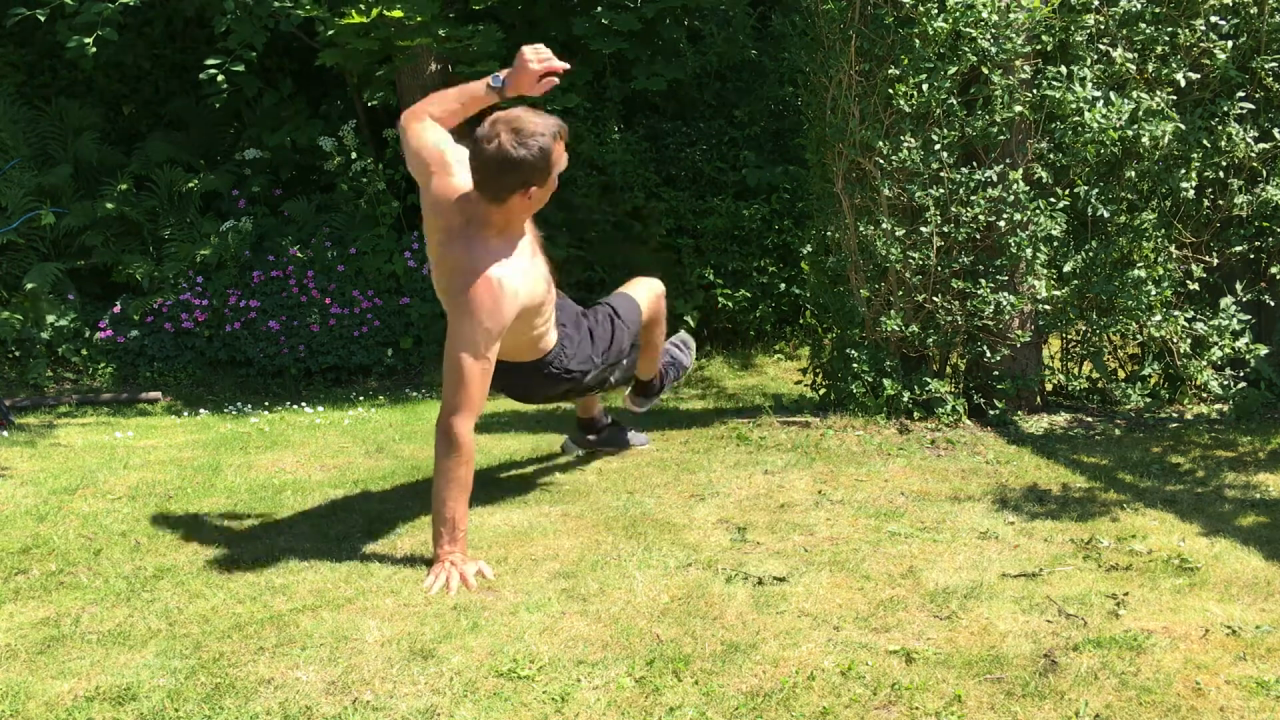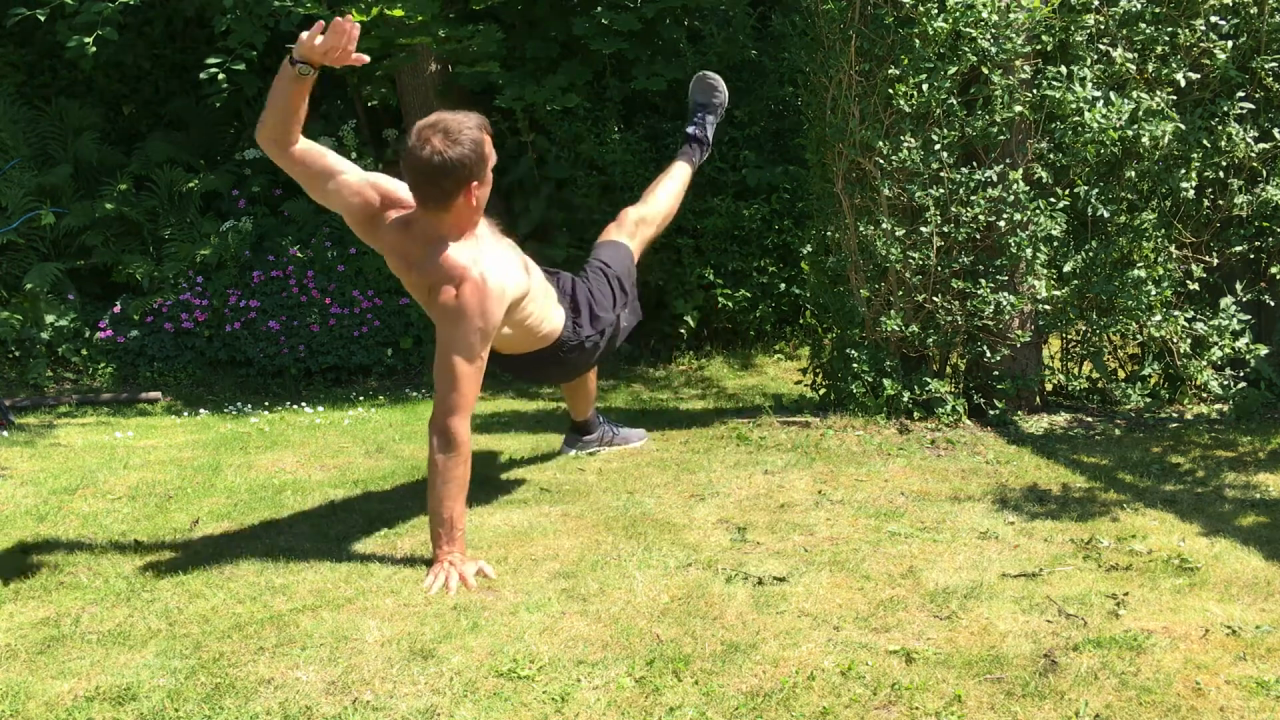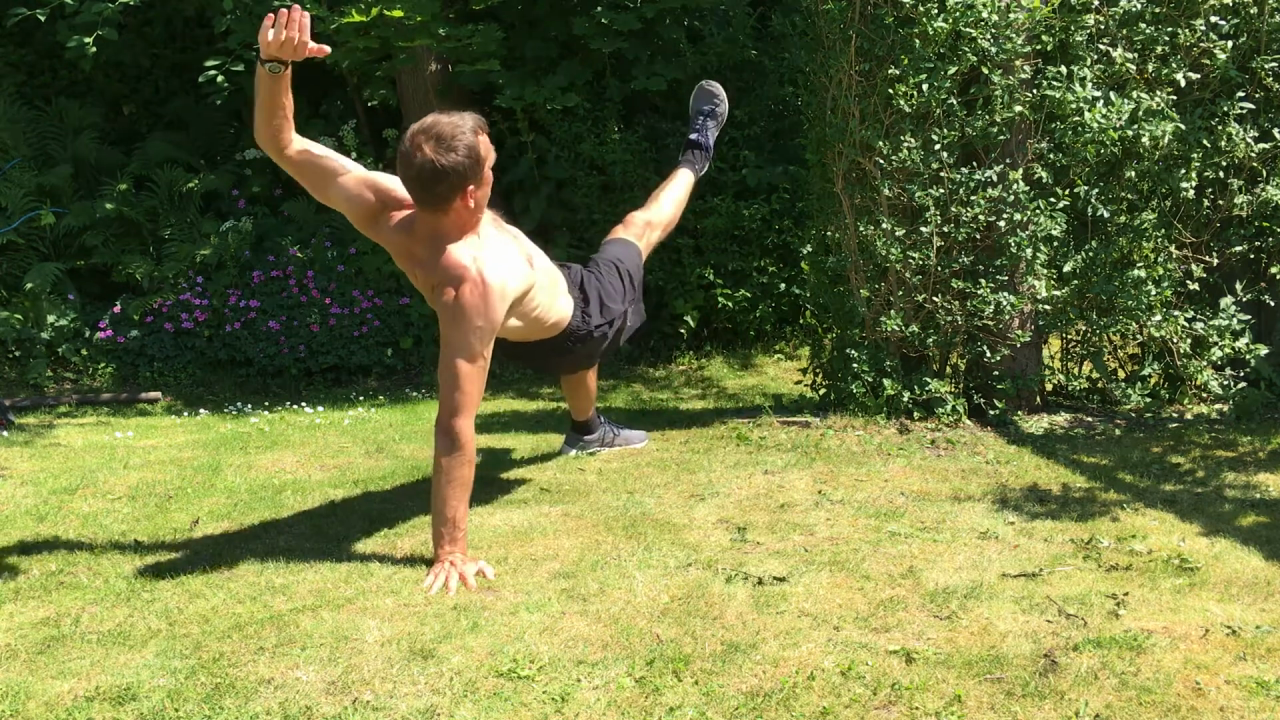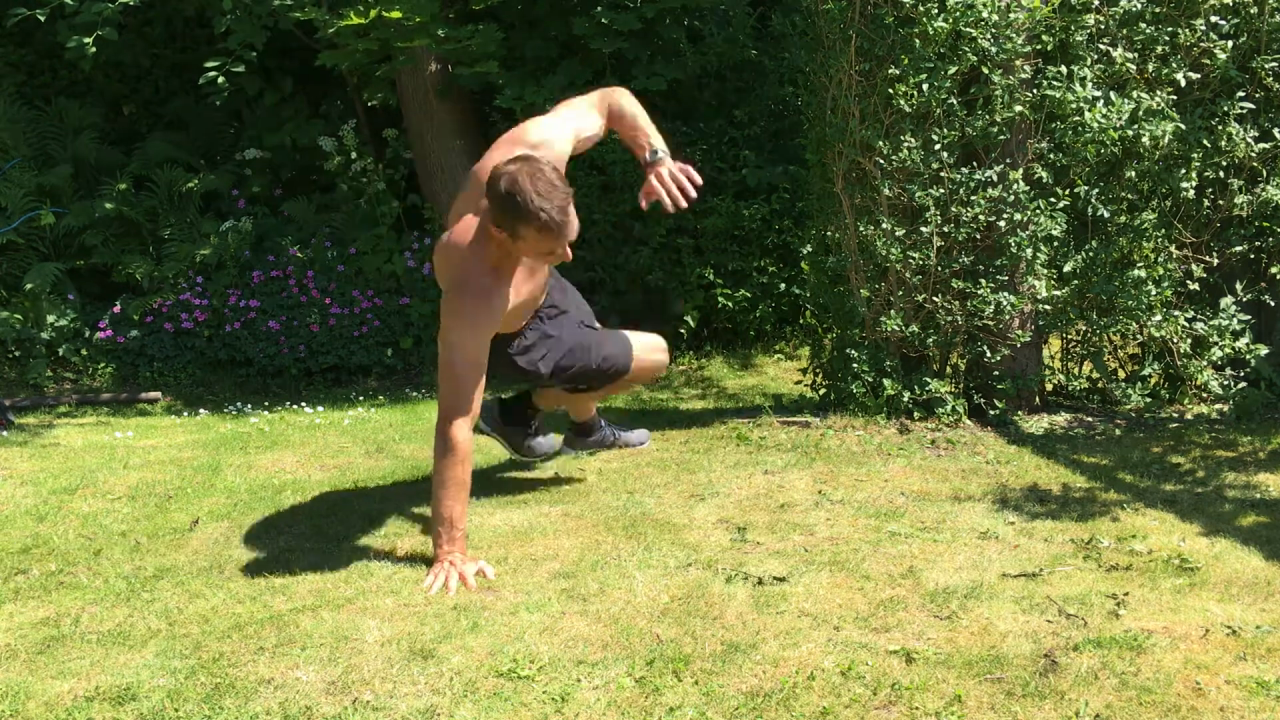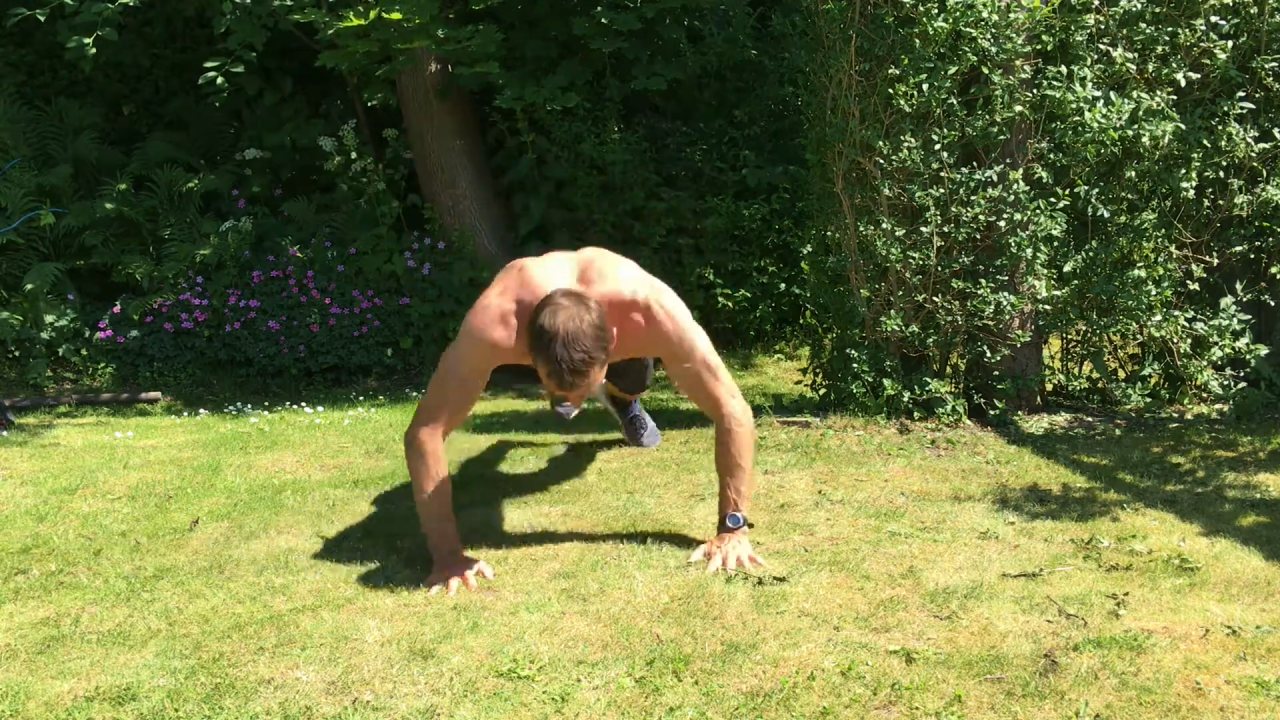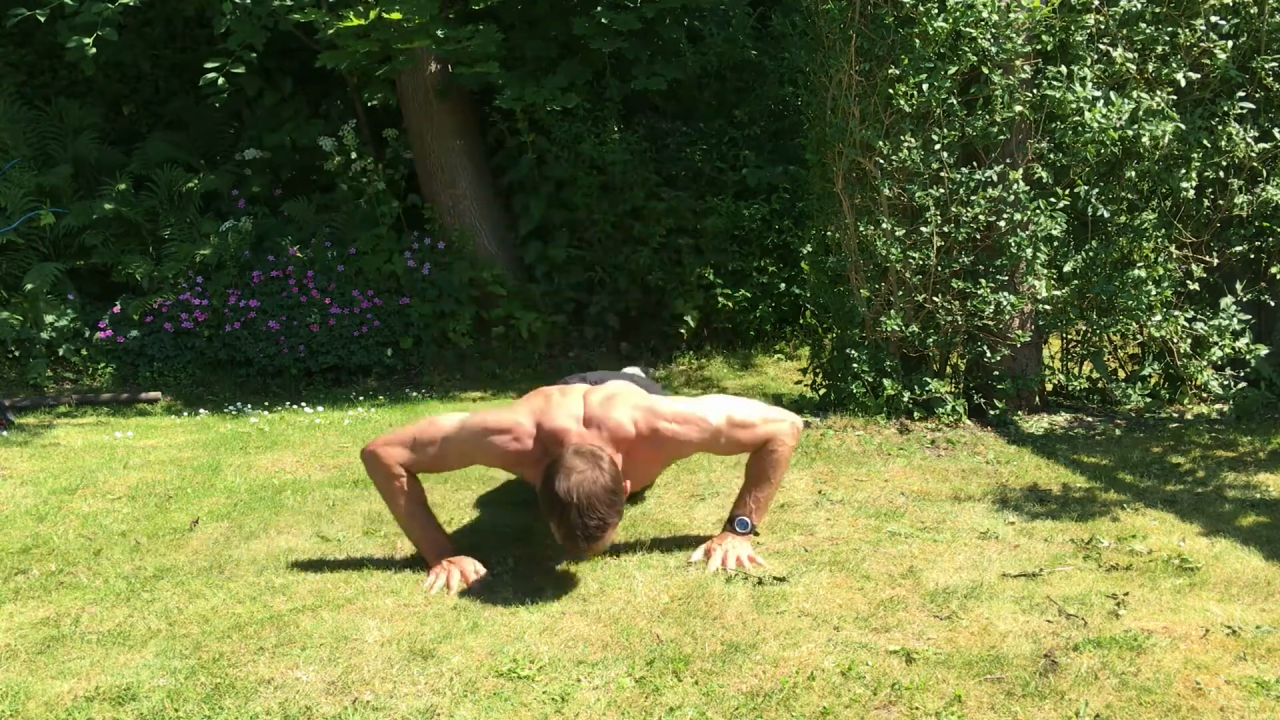
dt=0.4s
person 1, frame 1
left shoulder: (450, 176)
right shoulder: (489, 288)
left elbow: (416, 117)
right elbow: (456, 426)
left wrist: (502, 82)
right wrist: (450, 551)
left hip: (514, 327)
right hip: (541, 368)
left knee: (589, 320)
right knee: (649, 291)
left ankle: (594, 429)
right ankle: (648, 382)
person 1, frame 2
left shoulder: (382, 205)
right shoulder: (471, 287)
left elbow: (276, 140)
right elbow: (451, 427)
left wrist: (305, 61)
right wrist: (449, 552)
left hip: (516, 340)
right hip: (566, 335)
right knee: (632, 222)
left ankle: (586, 430)
right ankle: (694, 145)
person 1, frame 3
left shoulder: (386, 206)
right shoulder: (473, 286)
left elbow: (281, 144)
right elbow: (456, 427)
left wrist: (275, 62)
right wrist: (450, 553)
left hip: (530, 338)
right hip: (580, 322)
right knee: (639, 225)
left ankle: (587, 431)
right ankle: (695, 155)
person 1, frame 4
left shoulder: (535, 148)
right shoulder: (474, 289)
left elbow: (614, 101)
right elbow: (455, 426)
left wrist: (655, 156)
right wrist: (450, 551)
left hip: (539, 288)
right hip: (513, 340)
left knee: (583, 337)
right knee: (653, 356)
left ankle: (586, 429)
right ankle: (521, 414)
person 1, frame 5
left shoulder: (649, 311)
right shoulder: (494, 325)
left elbow: (733, 410)
right elbow: (424, 433)
left wrist: (733, 526)
right wrist: (446, 552)
left knee: (628, 387)
right knee: (561, 395)
left ankle: (622, 399)
person 1, frame 6
left shoulder: (657, 429)
right shoulder: (515, 439)
left elbow: (786, 428)
right elbow: (380, 454)
left wrist: (738, 530)
right wrist: (441, 555)
right hip: (571, 394)
